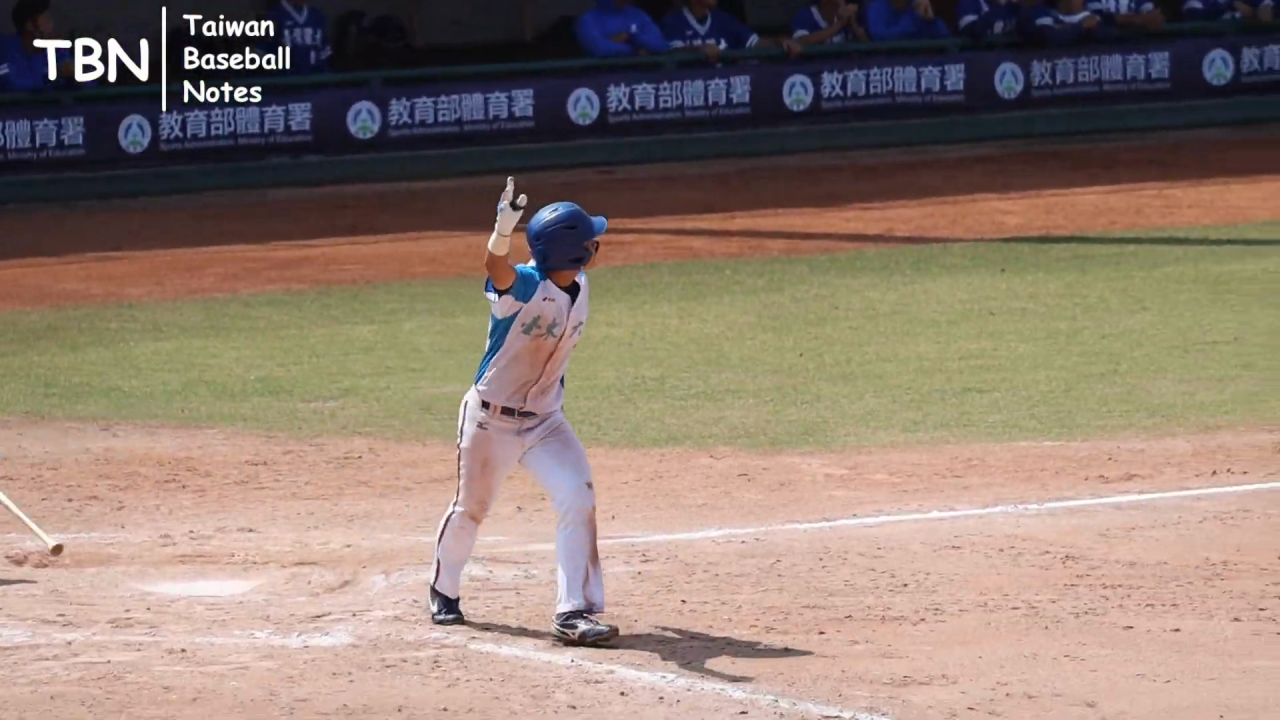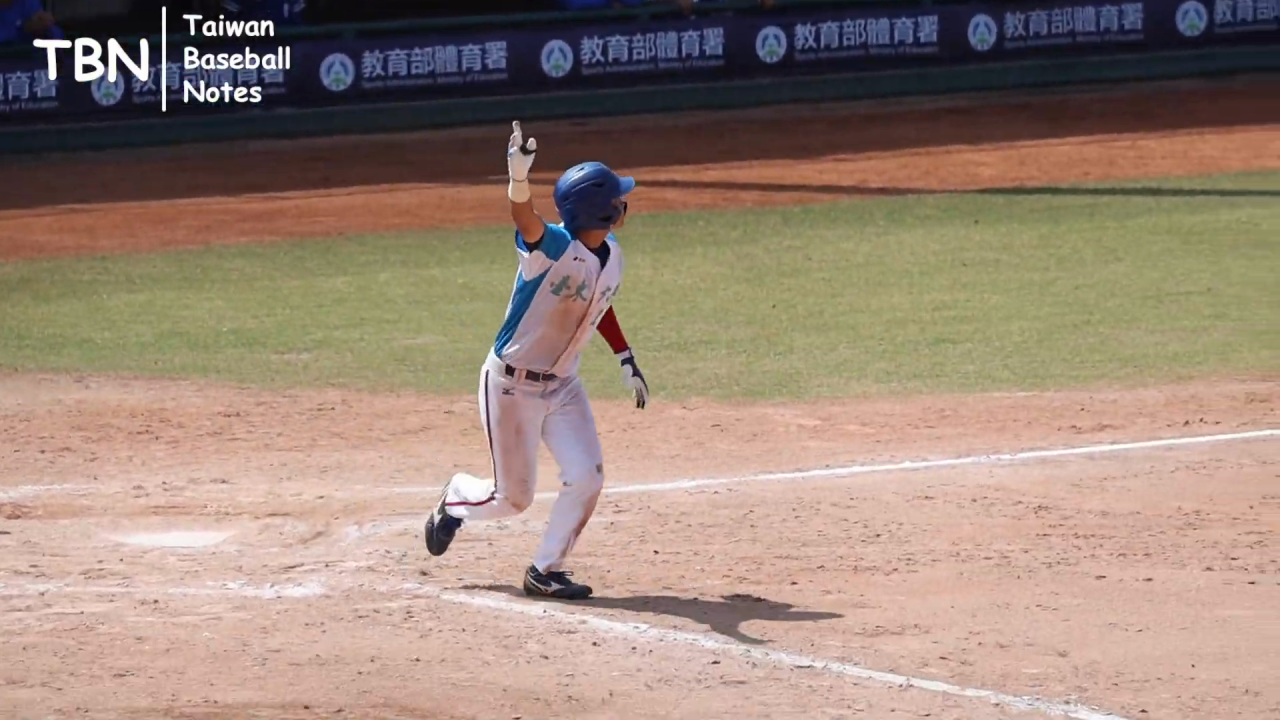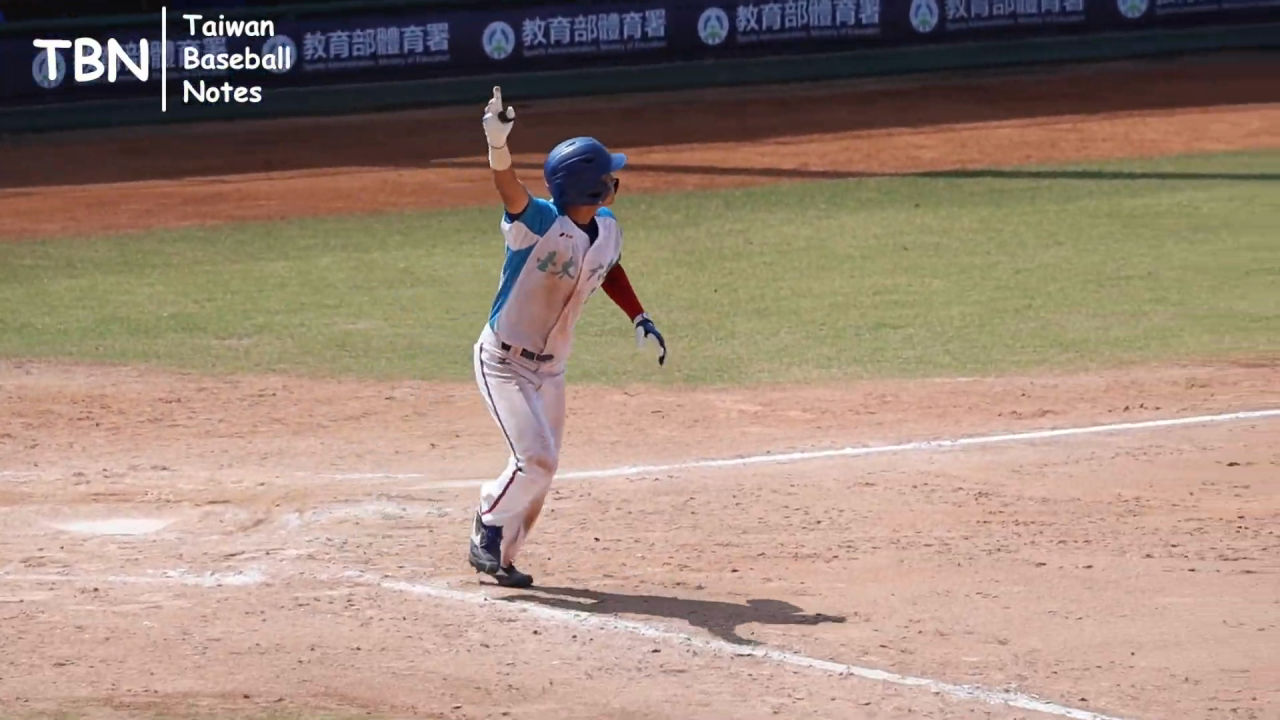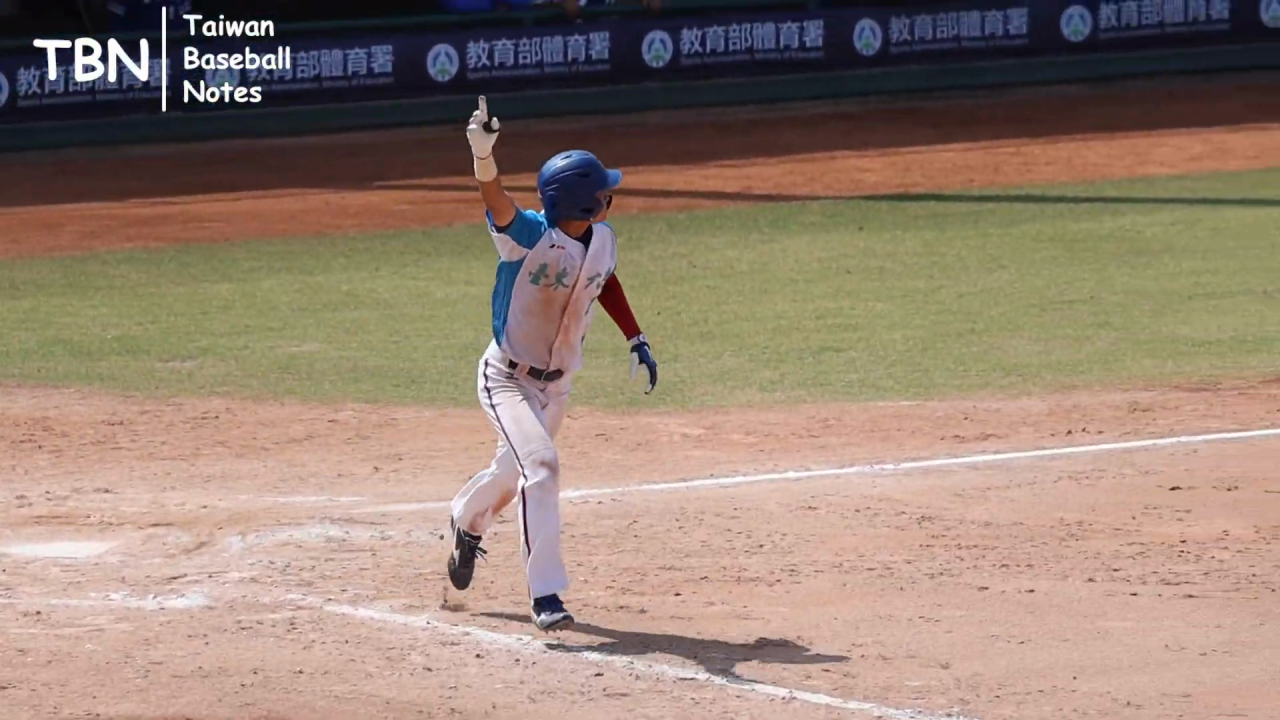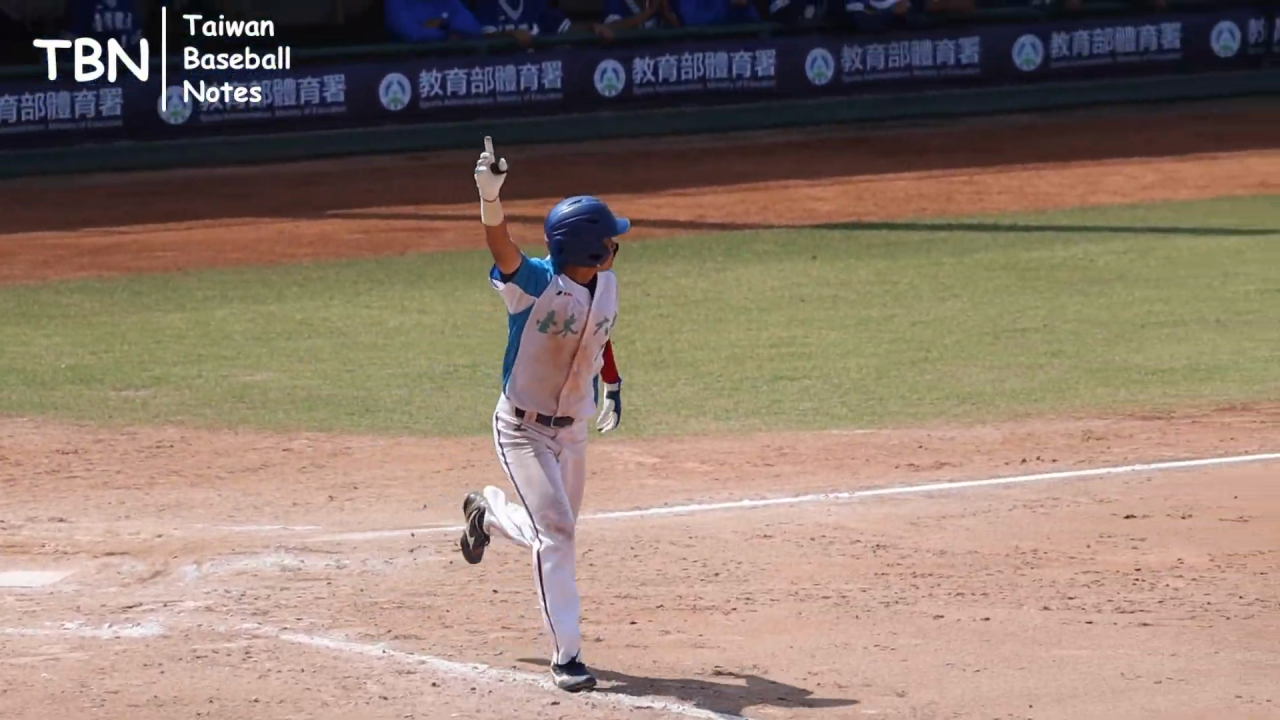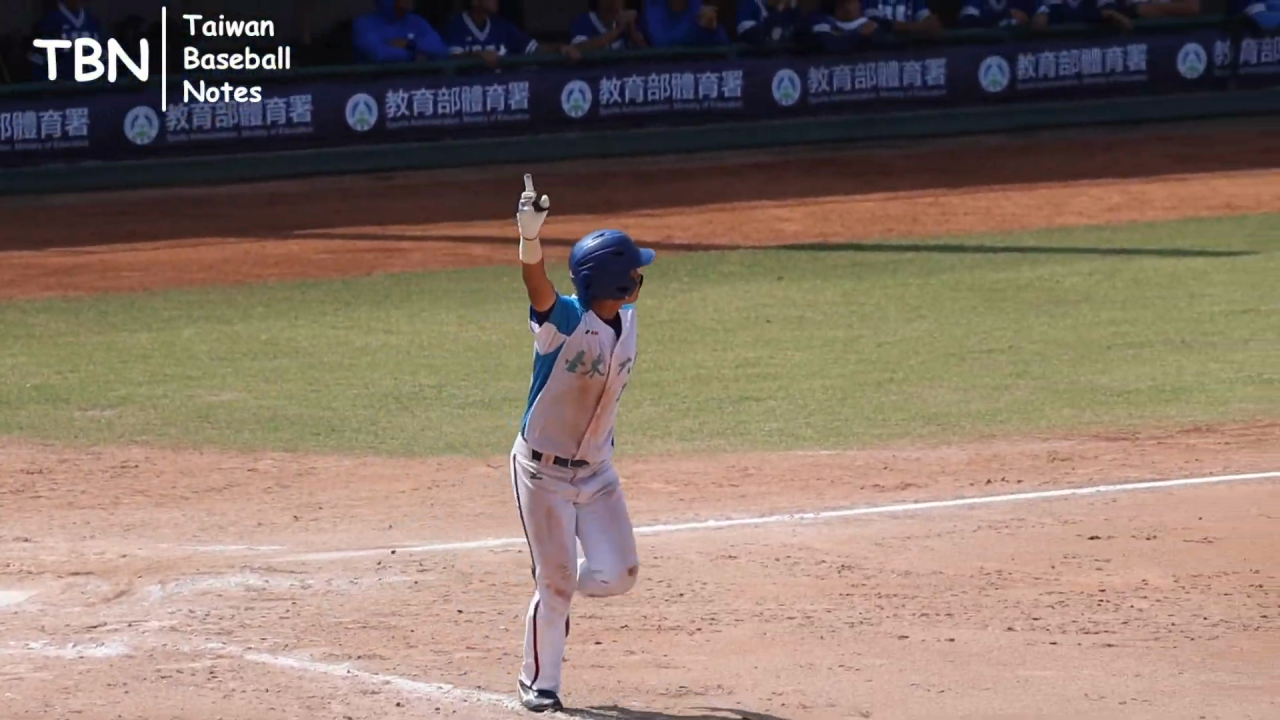
dt=0.1s
person 1, frame 1
left shoulder: (580, 285)
right shoulder: (523, 286)
right elbow: (498, 266)
right wrist: (504, 227)
left hip: (544, 417)
right hip: (492, 418)
left knee: (579, 502)
right knee: (471, 509)
left ankle: (574, 612)
right ankle: (444, 590)
person 1, frame 2
left shoulder: (611, 252)
right shoulder: (544, 247)
right elbow: (520, 209)
left wrist: (625, 357)
right wrist: (519, 172)
left hip: (561, 384)
right hip: (510, 383)
left knee: (588, 478)
right knee: (511, 497)
left ankle: (546, 570)
right ankle: (456, 500)
person 1, frame 3
left shoulder: (605, 228)
right shoulder: (535, 223)
left elbow: (609, 270)
right elbow: (507, 184)
left wrist: (642, 321)
right wrist: (497, 139)
left hip: (547, 366)
right hip: (502, 363)
left knee: (539, 469)
right knee: (537, 465)
left ankle: (493, 554)
right ankle: (490, 522)
person 1, frame 4
left shoulder: (602, 237)
right shoulder: (528, 235)
left elbow: (606, 282)
right elbow: (494, 196)
left wrist: (637, 341)
right wrist: (482, 149)
left hip: (557, 381)
right hip: (508, 378)
left knee: (520, 475)
right knee: (542, 471)
left ankle: (466, 527)
right ankle: (546, 596)
person 1, frame 5
left shoulder: (605, 283)
right shoulder: (534, 282)
right elbow: (501, 245)
left wrist: (612, 386)
right wrist: (490, 194)
left hip: (570, 431)
right hip: (521, 430)
left knee: (554, 529)
right knee: (556, 534)
left ankle: (487, 509)
right ankle: (566, 655)
person 1, frame 6
left shoulder: (624, 317)
right shoulder: (562, 319)
right elbow: (536, 280)
right wrist: (530, 231)
left hip: (595, 469)
right hip: (542, 470)
left knee: (619, 576)
right knee: (557, 583)
left ankle: (552, 591)
right ankle: (538, 686)
